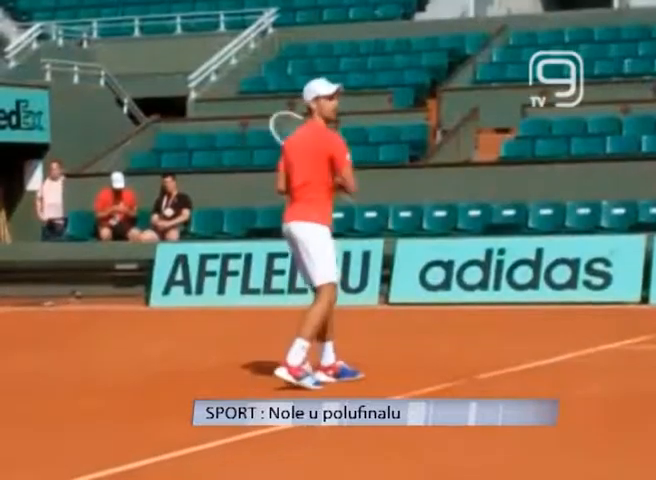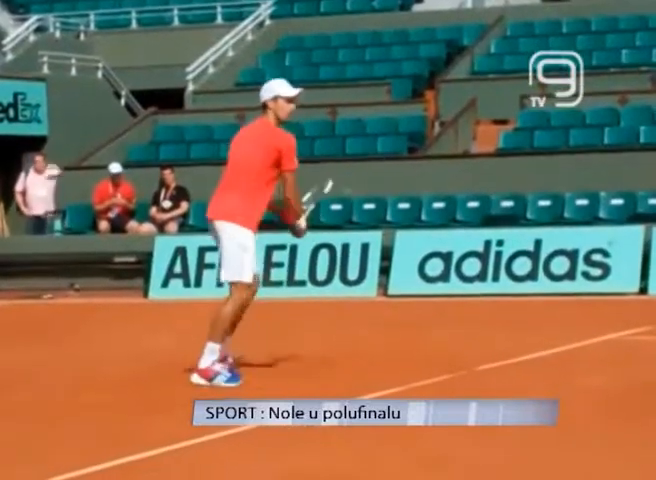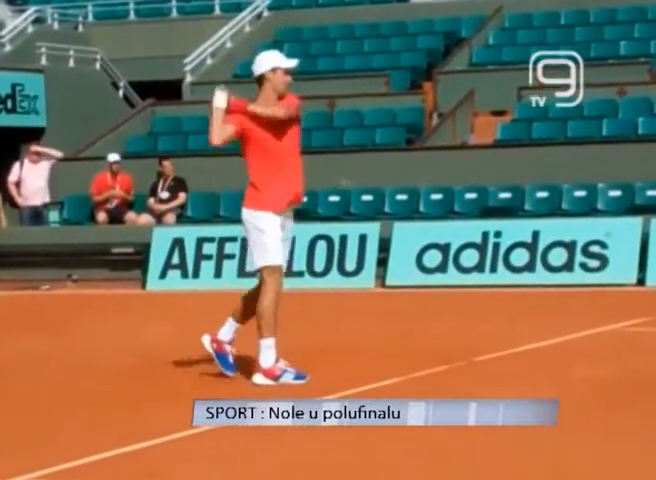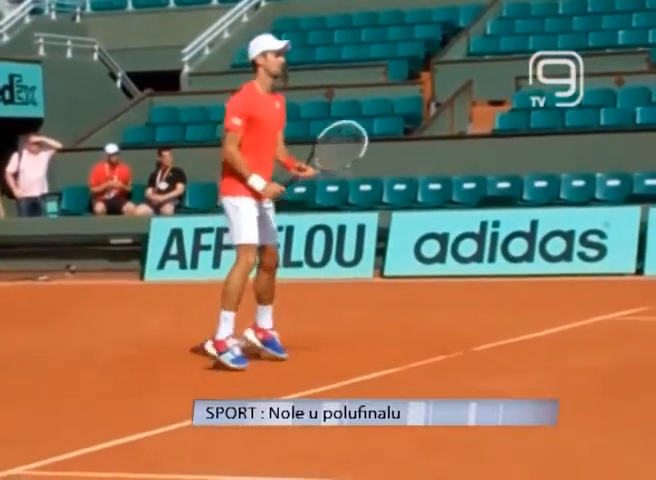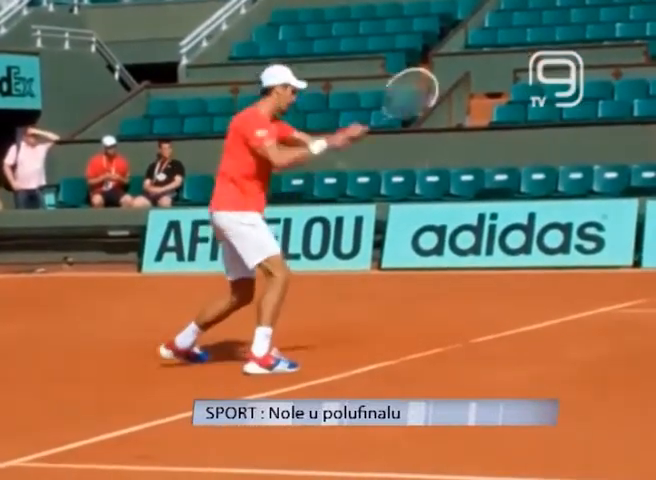
dt=1s
person 1, frame 1
left shoulder: (291, 139)
right shoulder: (332, 138)
left elbow: (281, 186)
right elbow: (349, 185)
right wrist: (341, 184)
left hip: (294, 221)
right hip: (312, 222)
left knee: (327, 292)
right knee: (326, 295)
left ankle: (329, 364)
right ankle: (295, 363)
person 1, frame 2
left shoulder: (245, 133)
right shoulder: (285, 140)
right elbow: (289, 194)
left wrist: (288, 215)
right wrist: (299, 221)
left hip: (219, 214)
right hip: (236, 220)
left knee: (240, 289)
right knee: (244, 292)
left ankle: (215, 361)
right ankle: (207, 363)
person 1, frame 3
left shoulder: (290, 102)
right shoulder: (238, 115)
left elbow: (280, 114)
right elbow: (215, 141)
left wrist: (243, 106)
right wrist: (220, 104)
left hip: (285, 209)
right hip: (260, 210)
left knee: (267, 285)
right knee: (272, 281)
left ankle: (222, 338)
right ankle: (268, 365)
person 1, frame 4
left shoulder: (278, 102)
right shoulder: (241, 100)
right elbow: (229, 151)
left wrist: (295, 166)
right wrist: (260, 181)
left hip: (259, 193)
right hip: (238, 190)
left knee: (269, 259)
right knee: (246, 258)
left ankle: (262, 328)
right ankle: (221, 338)
person 1, frame 5
left shoulder: (276, 121)
right shoulder: (249, 119)
left elbow: (302, 140)
right elbow: (277, 160)
left wrist: (337, 138)
right wrist: (319, 146)
left hip: (235, 212)
right hip: (234, 211)
left knee: (241, 292)
right knee: (278, 277)
left ankle: (181, 343)
right ankle: (260, 355)
